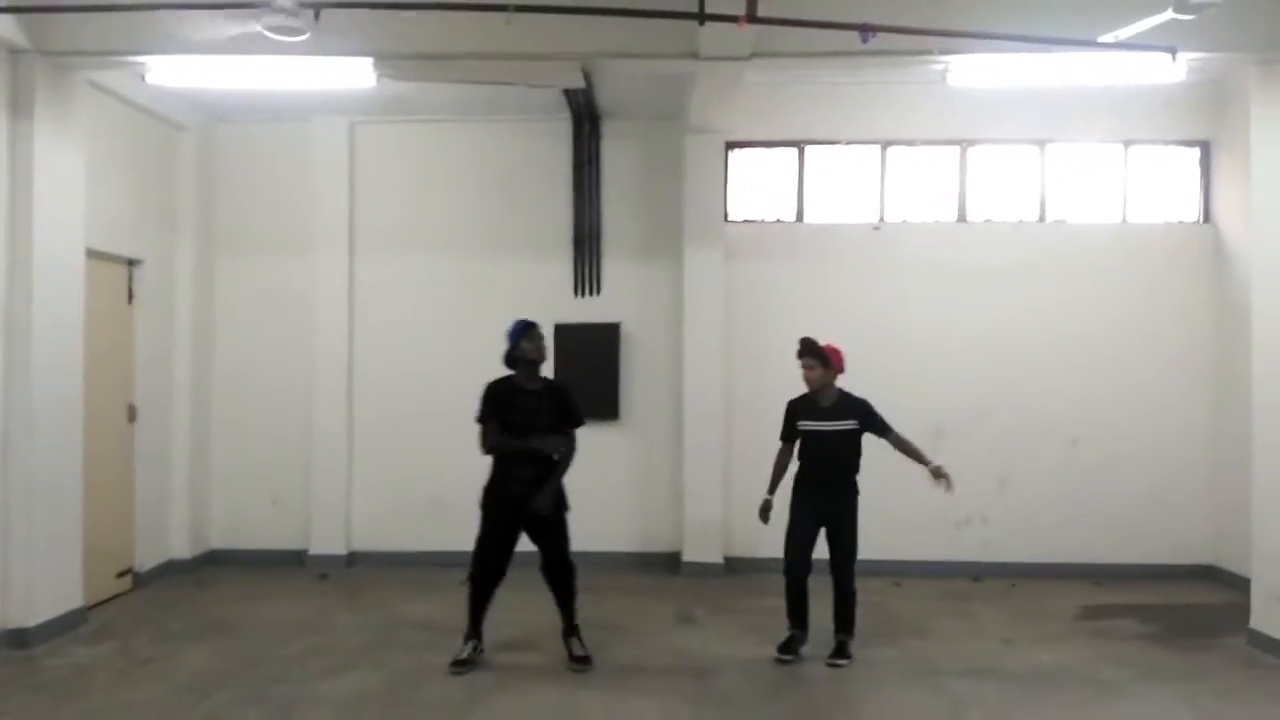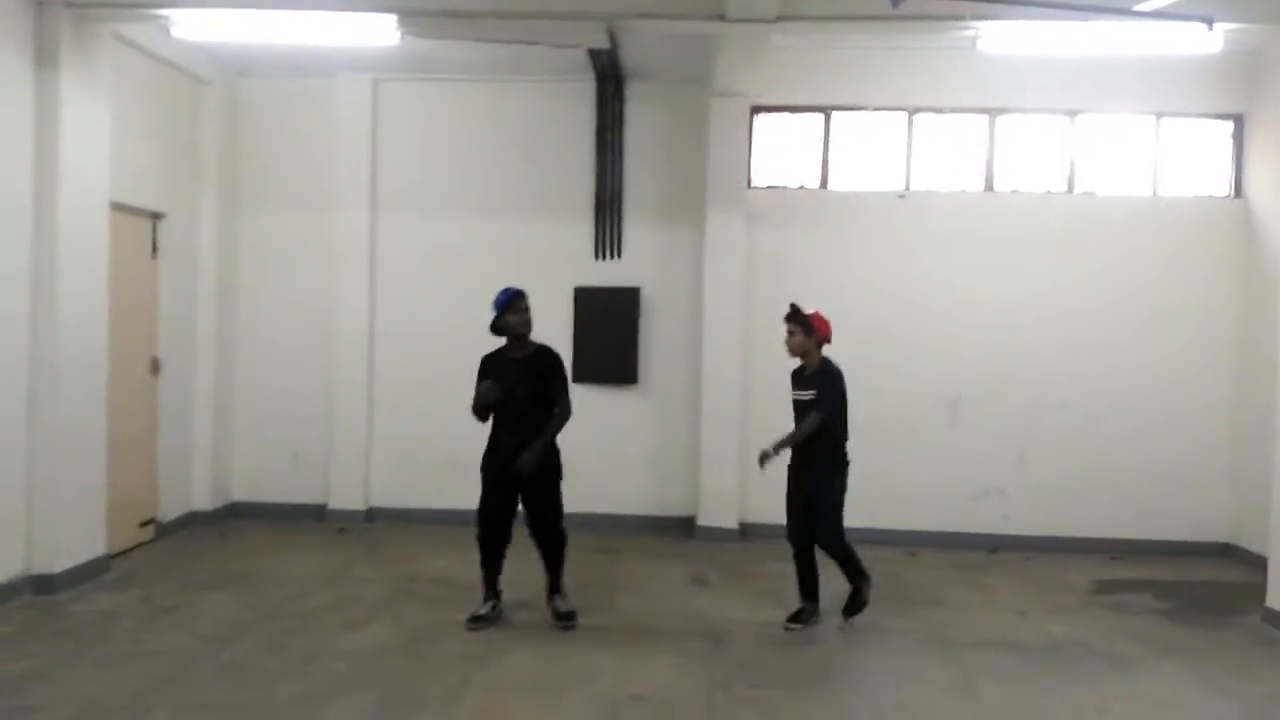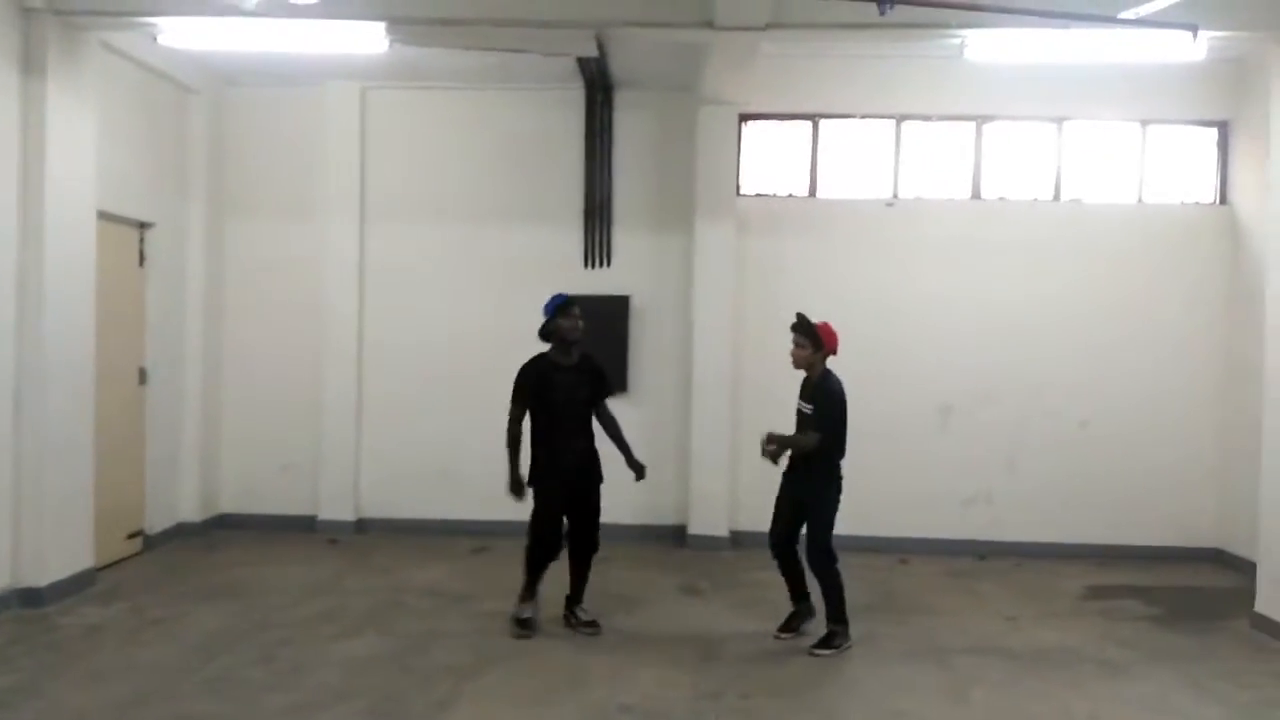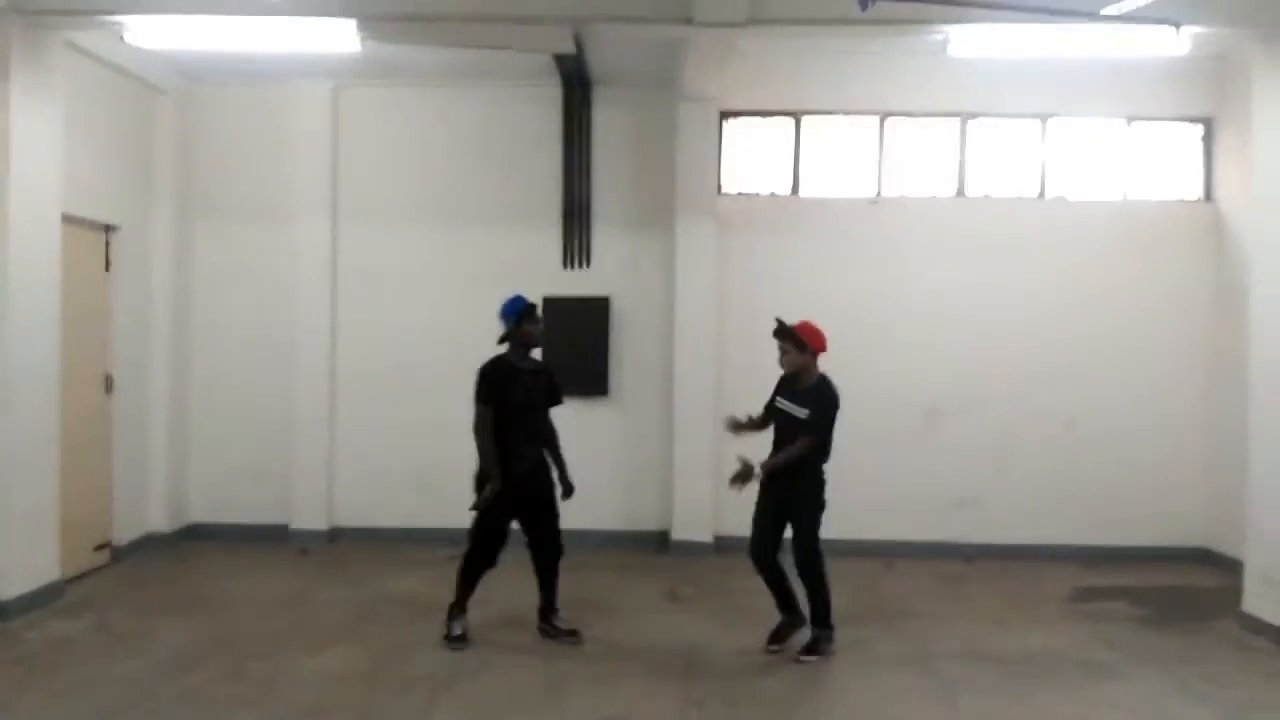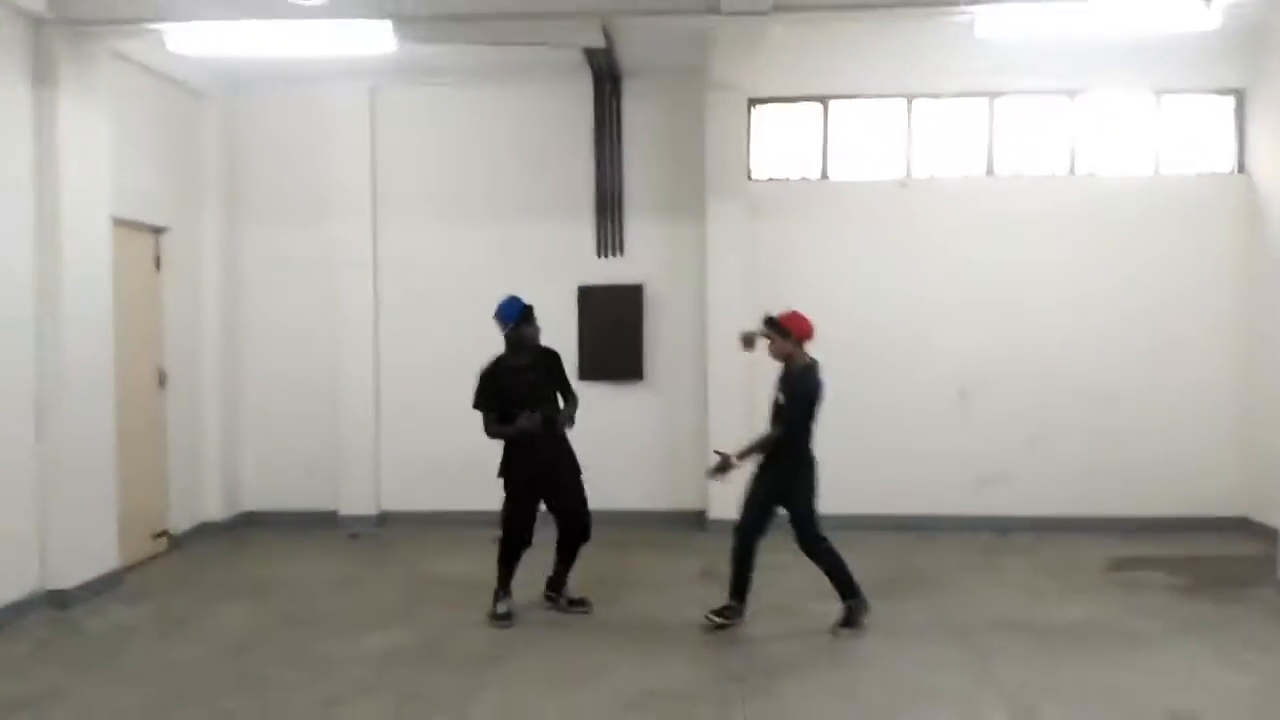
dt=0.5s
person 1, frame 1
left shoulder: (557, 394)
right shoulder: (498, 391)
left elbow: (568, 446)
right elbow: (489, 444)
left wrist: (550, 487)
right wrist: (534, 445)
left hip: (544, 492)
right hip: (503, 493)
left knee: (559, 565)
right knee: (486, 567)
left ankle: (572, 636)
right ankle: (473, 641)
person 1, frame 2
left shoulder: (546, 359)
right shoulder: (491, 363)
left elbow: (563, 410)
right elbow: (481, 414)
left wrist: (536, 449)
right wrist: (482, 399)
left hip: (540, 459)
right hip: (499, 459)
left knee: (549, 529)
right knee: (491, 529)
left ankle: (557, 593)
right ankle: (491, 599)
person 1, frame 3
left shoulder: (591, 368)
right shoulder: (535, 370)
left elbow: (601, 412)
right elbow: (515, 421)
left wrist: (628, 454)
right wrist: (514, 470)
left hip: (586, 466)
right hip: (550, 468)
left knee: (585, 538)
right knee: (545, 537)
left ankle: (574, 606)
right ankle: (528, 599)
person 1, frame 4
left shoulder: (542, 373)
right shoulder: (494, 371)
right elbow: (482, 427)
left wrist: (562, 471)
right wrist: (492, 479)
left hip: (535, 473)
right hip: (503, 476)
left knee: (548, 547)
right knee: (484, 547)
left ankle: (549, 616)
right ankle: (457, 614)
person 1, frame 5
left shoulder: (548, 358)
right shoulder: (494, 375)
left elbow: (566, 391)
right elbow: (490, 428)
left wrist: (570, 411)
right wrist: (515, 428)
left hip: (559, 456)
right hip: (522, 462)
left knee: (577, 525)
right knee: (516, 531)
left ankle: (556, 588)
right ankle: (502, 596)
person 2, frame 1
left shoulder: (857, 407)
right shoulder: (797, 408)
left elbow: (893, 437)
right elbow: (786, 451)
left wrist: (929, 463)
right wrist: (769, 494)
left hip: (843, 499)
right hip: (804, 498)
left knee: (842, 572)
right knee: (795, 567)
left ankle: (843, 639)
right ankle: (797, 634)
person 2, frame 2
left shoulder: (830, 375)
right shoulder: (798, 375)
left elbow: (811, 423)
left wrist: (774, 449)
left hip: (829, 468)
right hip: (801, 467)
left knee: (828, 536)
right knee: (799, 538)
left ankle: (860, 580)
right ankle: (809, 603)
person 2, frame 3
left shoulder: (830, 390)
right shoulder: (808, 383)
left elbow: (814, 441)
left wrist: (781, 442)
right wrist: (782, 444)
left hip: (822, 483)
right hip: (796, 476)
left knee: (819, 553)
right knee: (780, 542)
left ankle: (839, 628)
right ankle: (802, 607)
person 2, frame 4
left shoulder: (824, 396)
right shoulder: (786, 383)
left elbow: (803, 446)
right elbow: (767, 419)
left wrist: (760, 468)
right wrist: (745, 424)
left hip: (805, 487)
right hip: (775, 483)
left knee: (807, 559)
right knee: (761, 552)
left ankle: (823, 632)
right ankle: (791, 615)
person 2, frame 5
left shoulder: (805, 383)
right shoulder: (793, 367)
left elbow: (778, 432)
right elbow: (777, 336)
left wrist: (735, 459)
right wrist: (756, 334)
left hip: (796, 471)
right hip: (772, 466)
left knee: (810, 539)
right knee: (745, 533)
left ankle: (854, 602)
right ankle: (736, 604)
